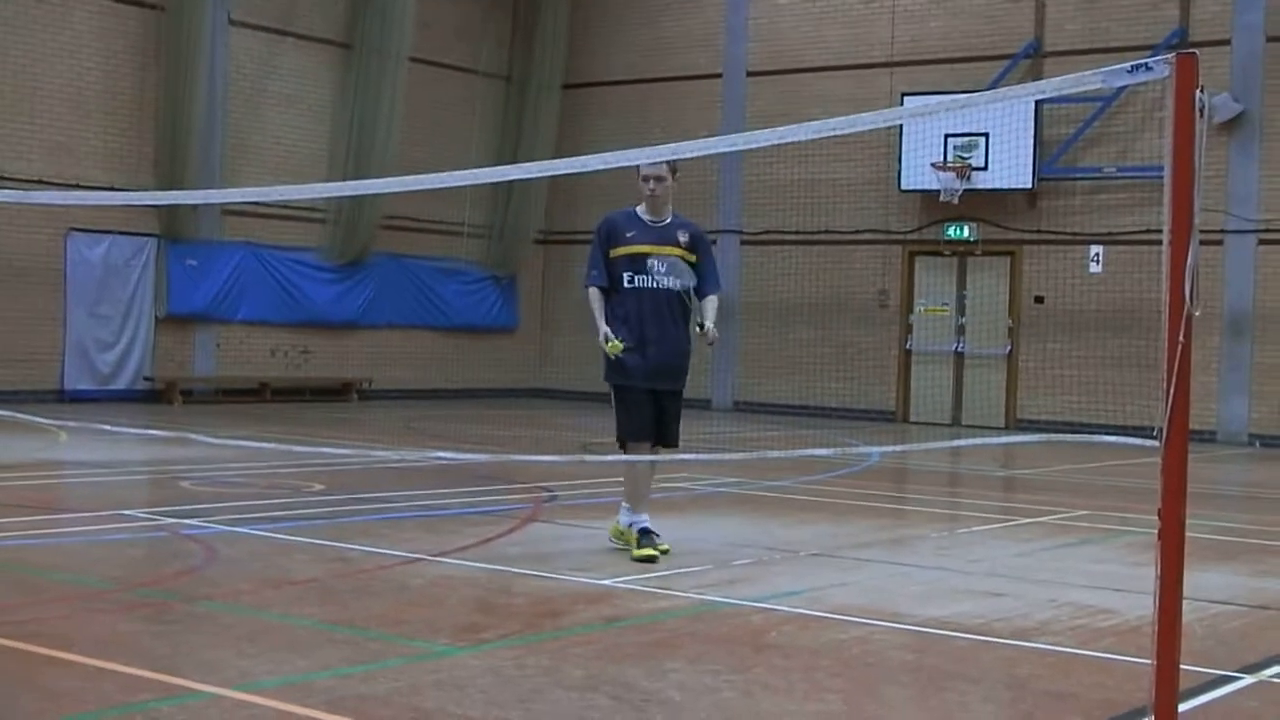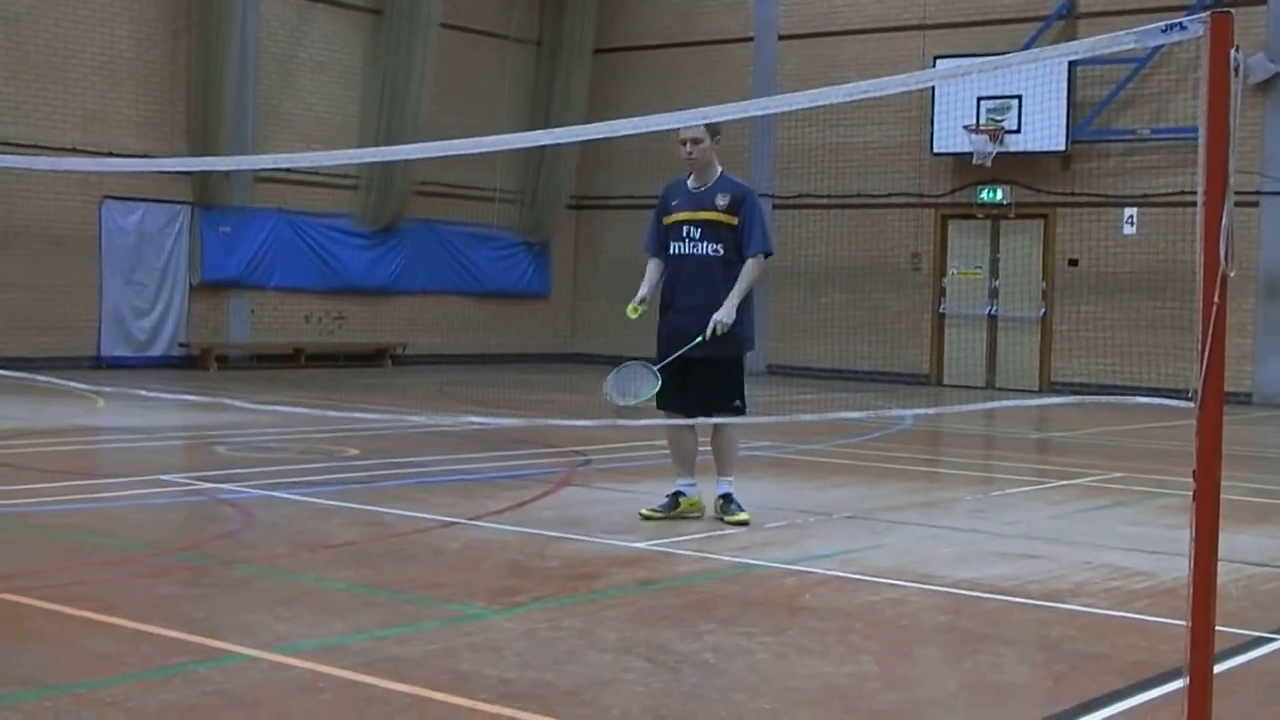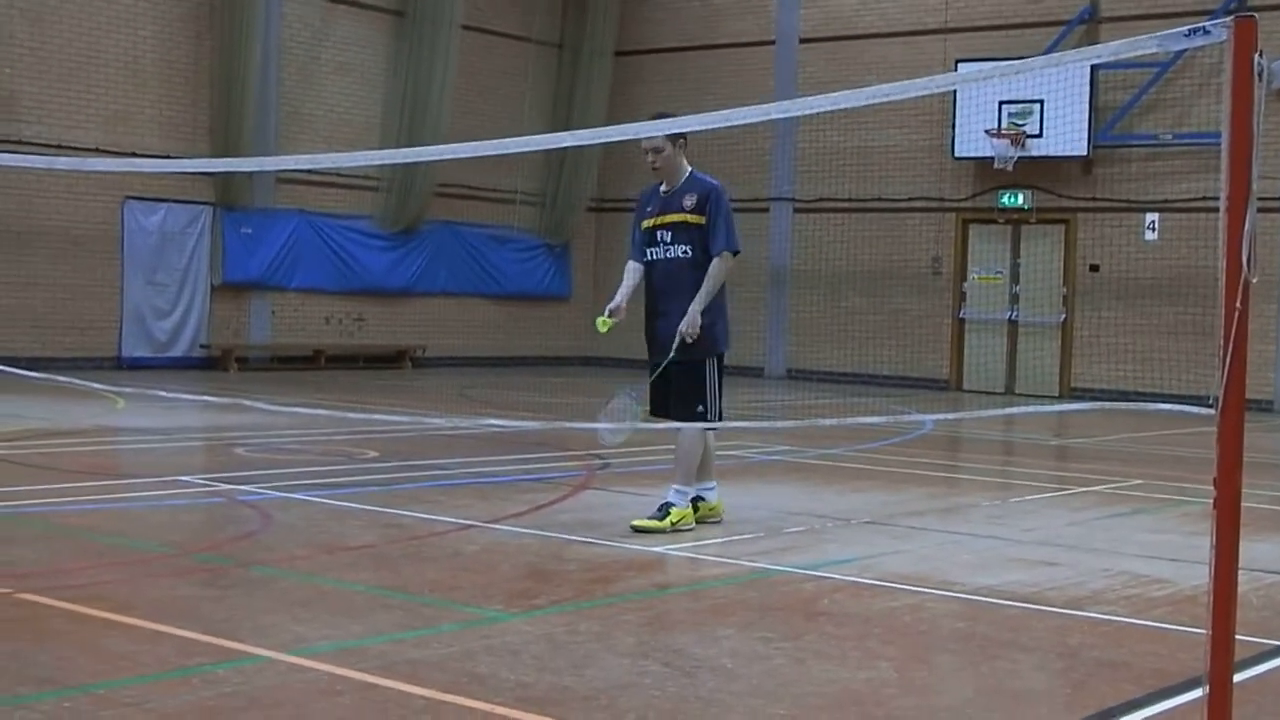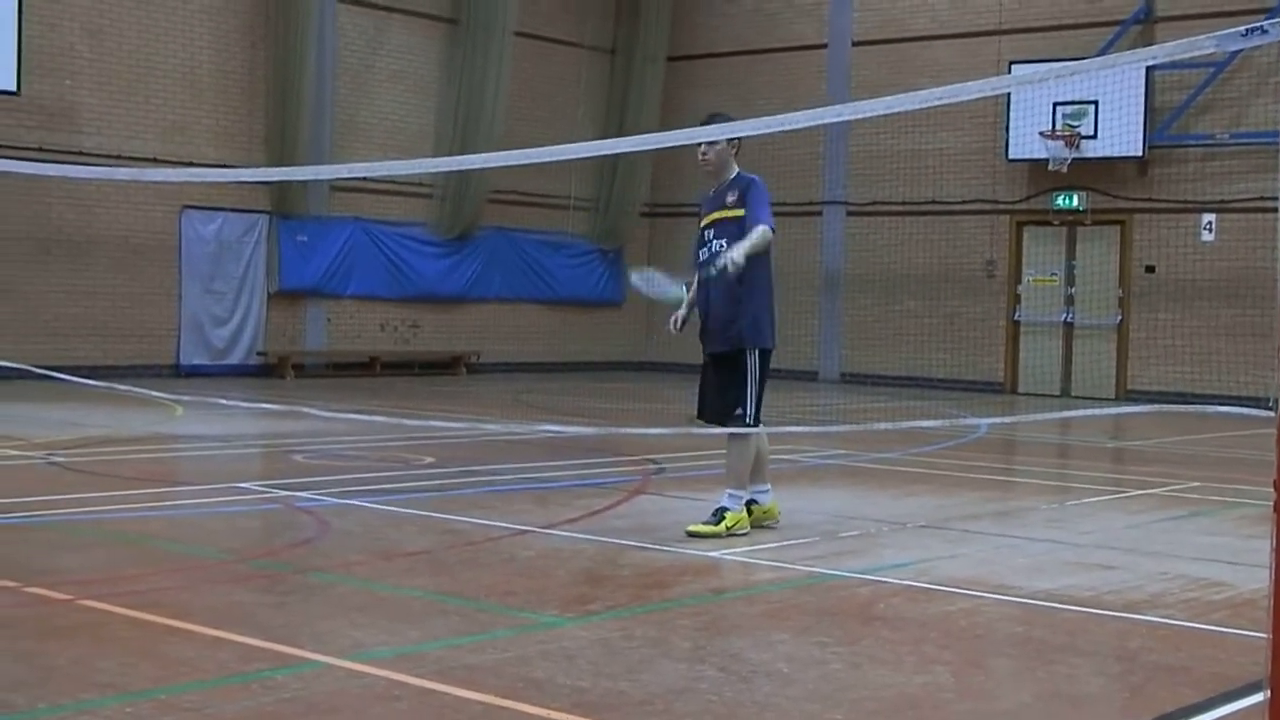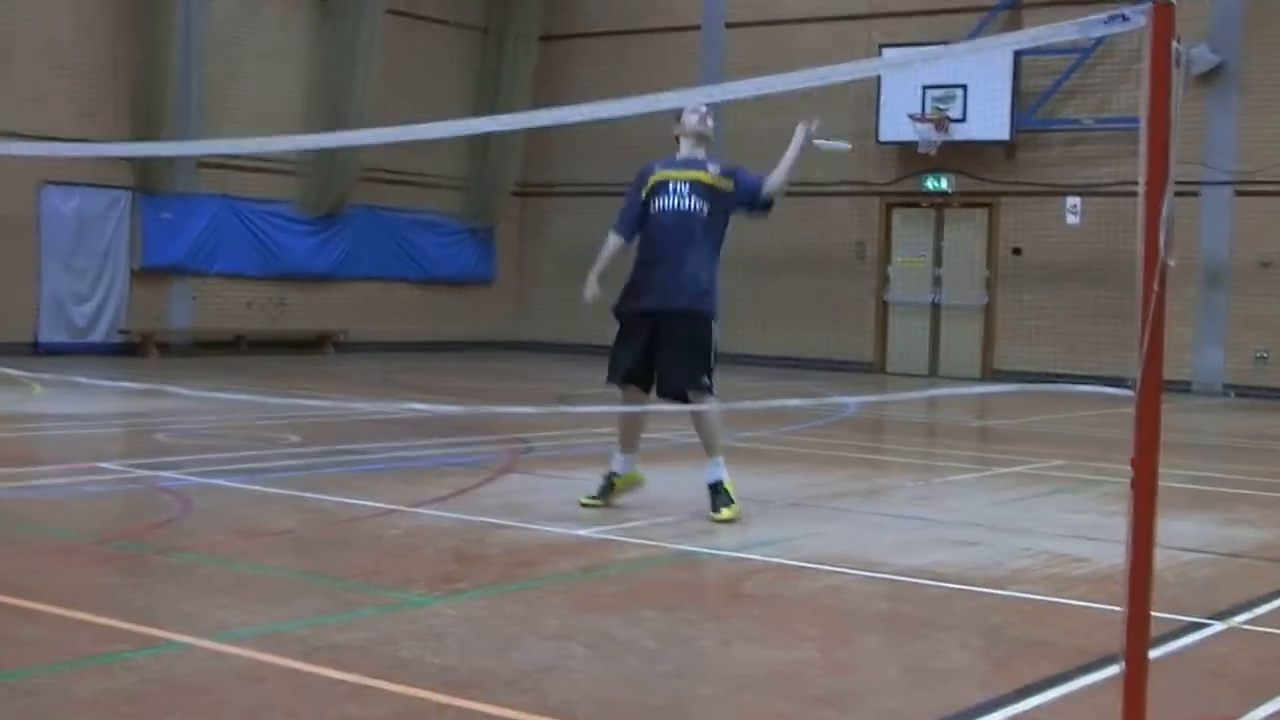
dt=1s
person 1, frame 1
left shoulder: (691, 235)
right shoulder: (613, 226)
left elbow: (708, 289)
right elbow: (595, 284)
left wrist: (708, 322)
right wrist: (601, 324)
left hip: (670, 358)
right hip: (628, 355)
left knee: (655, 445)
right knee: (636, 442)
left ankle: (629, 521)
right ankle: (637, 527)
person 1, frame 2
left shoulder: (740, 195)
right shoulder: (671, 195)
left elbow: (756, 257)
right elbow: (658, 255)
left wrist: (731, 305)
right wrist: (646, 290)
left hip: (721, 325)
right hip: (675, 324)
left knee: (724, 411)
right knee: (675, 409)
left ankle: (725, 493)
right ankle: (685, 493)
person 1, frame 3
left shoulder: (709, 192)
right shoulder: (646, 201)
left elbow: (724, 256)
right elbow: (638, 258)
left wrist: (696, 311)
right wrist: (622, 297)
left hip: (698, 327)
right hip: (661, 328)
left knee: (692, 413)
right knee: (689, 414)
left ankle: (678, 503)
right ankle: (706, 498)
person 1, frame 4
left shoulder: (751, 188)
right shoulder: (709, 202)
left elbow: (764, 231)
left wrist: (743, 248)
right wrist: (686, 306)
left hip: (746, 325)
right hip: (718, 327)
left knee: (740, 416)
right knee: (739, 418)
left ankle: (733, 508)
right ankle: (762, 501)
person 1, frame 5
left shoulder: (724, 176)
right shoulder: (651, 173)
left elbow: (768, 192)
right elbow: (622, 231)
left wrist: (799, 139)
right wrist: (595, 275)
left hip: (692, 299)
right hip: (644, 296)
left knee: (696, 390)
right knee: (631, 384)
left ankle: (718, 479)
right ankle: (622, 471)
